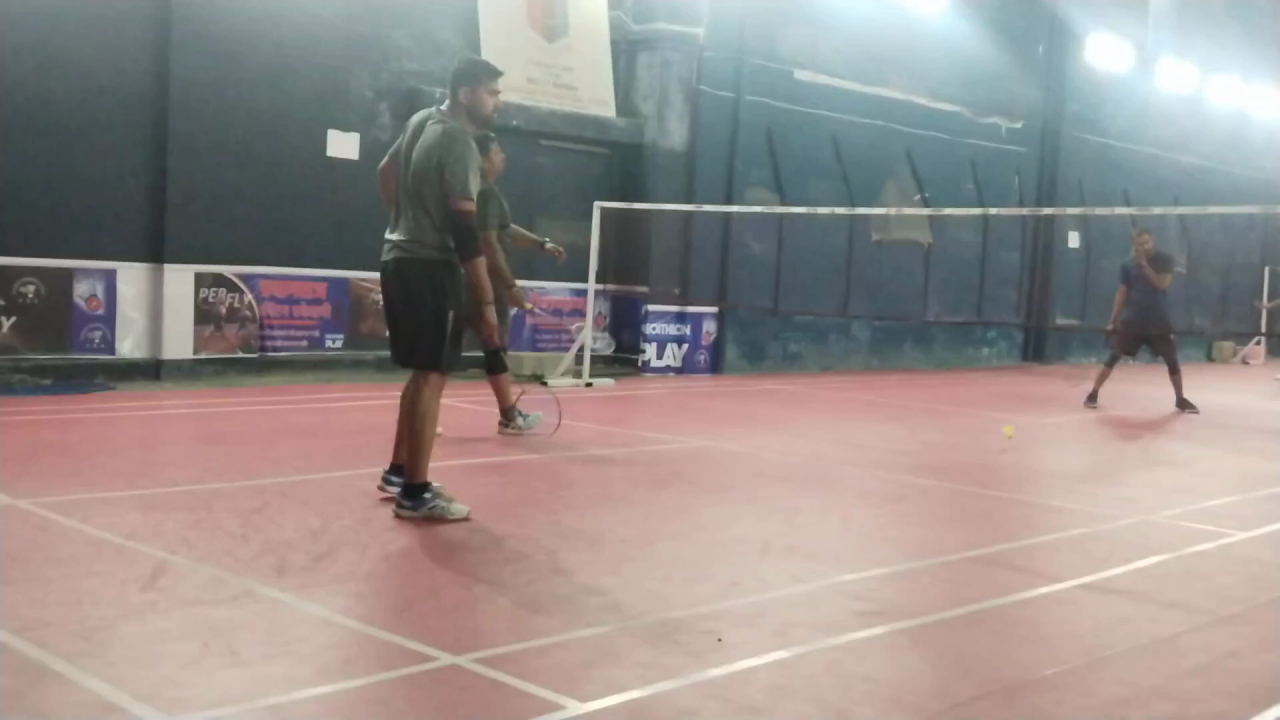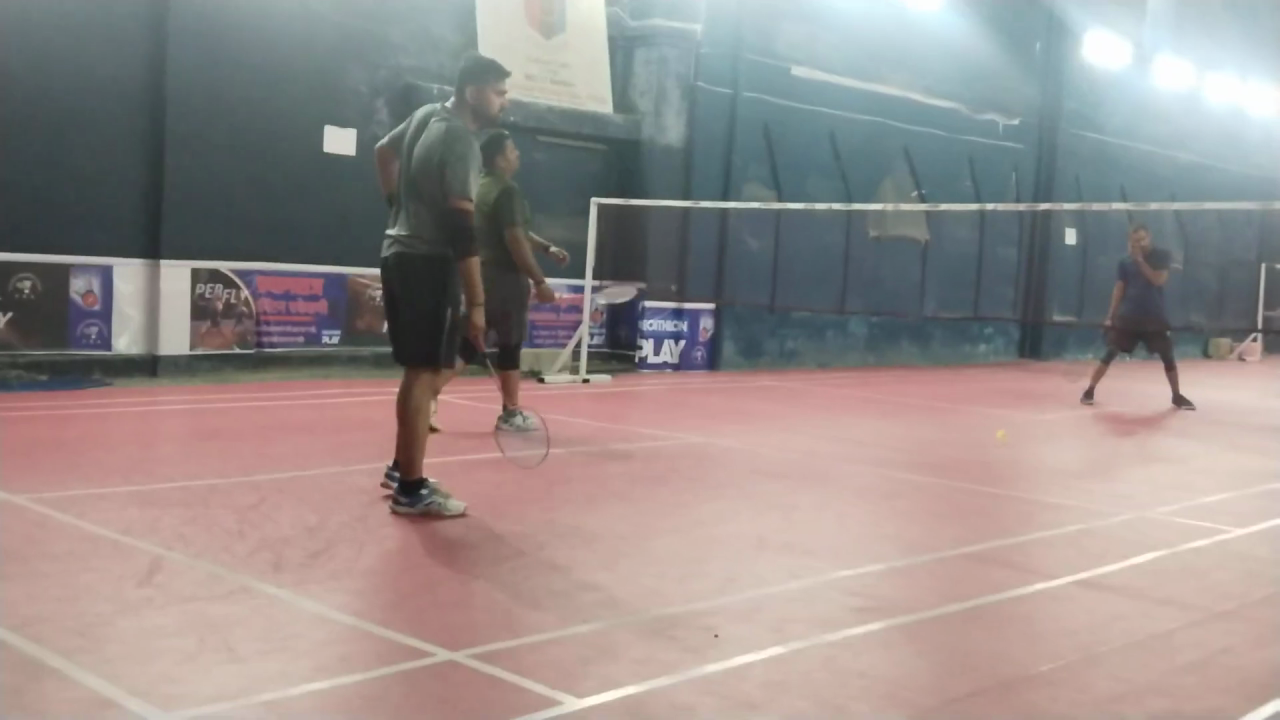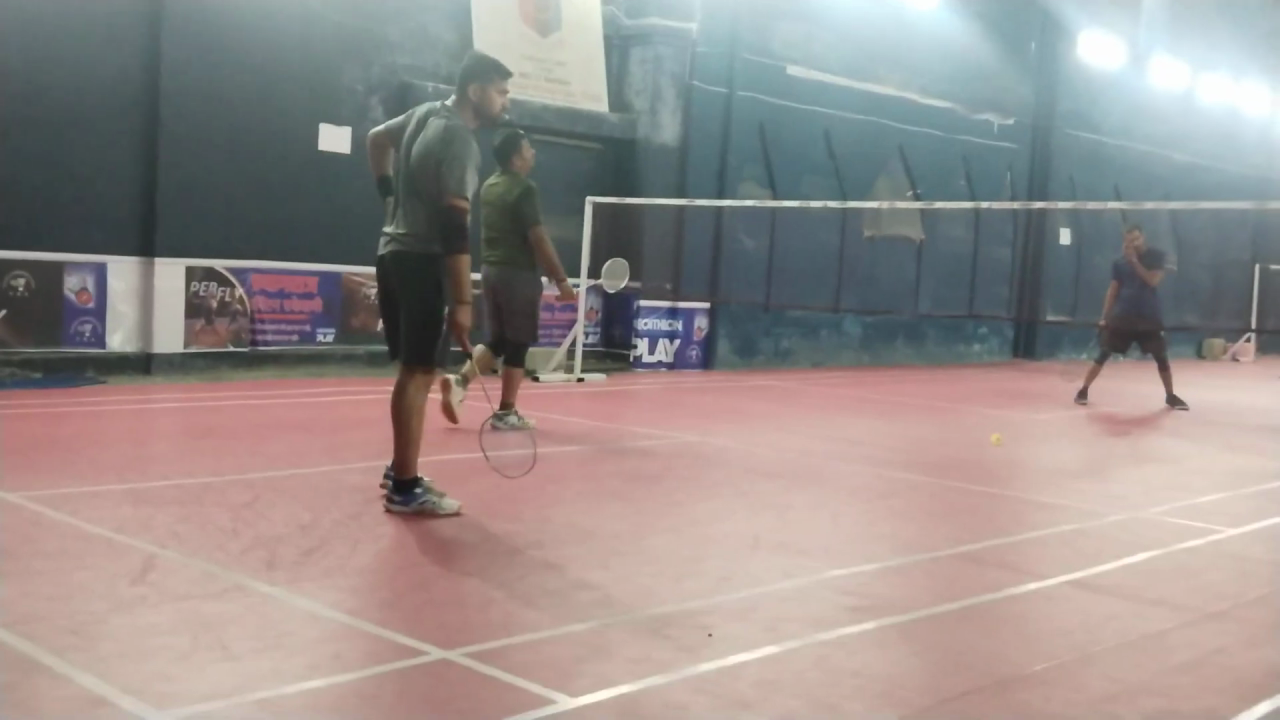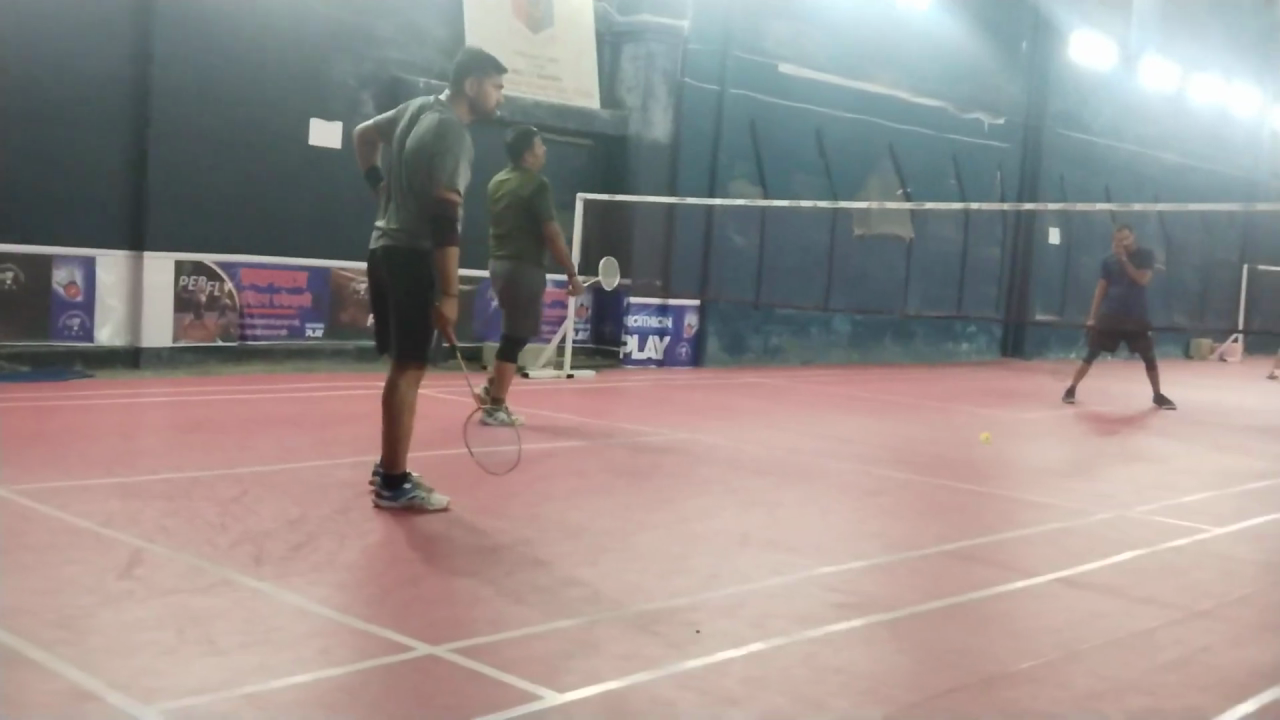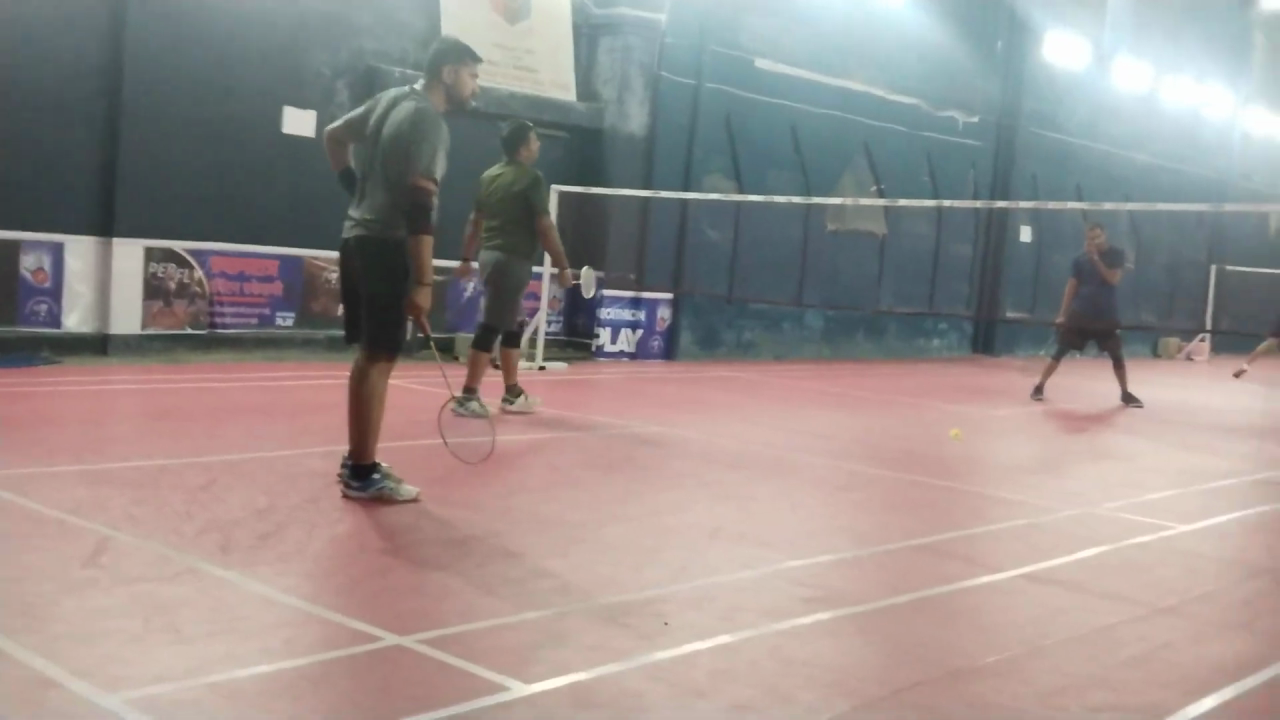
dt=0.1s
person 1, frame 1
left shoulder: (421, 121)
right shoulder: (459, 145)
left elbow: (385, 171)
right elbow: (465, 230)
right wrist: (486, 302)
left hip: (398, 261)
right hip: (429, 268)
left knee: (424, 373)
right knee: (431, 376)
left ankle: (398, 471)
right ankle: (414, 494)
person 1, frame 2
left shoulder: (424, 117)
right shoulder: (461, 143)
left elbow: (384, 154)
right elbow: (461, 230)
right wrist: (476, 303)
left hip: (398, 256)
right hip: (429, 265)
left knee: (421, 370)
right knee: (426, 373)
left ankle: (402, 468)
right ankle: (411, 490)
person 1, frame 3
left shoulder: (424, 113)
right shoulder: (459, 142)
left elbow: (376, 138)
right elbow: (454, 227)
left wrist: (389, 190)
right wrist: (463, 302)
left hip: (394, 254)
right hip: (423, 262)
left knee: (412, 369)
right knee: (419, 374)
left ankle: (399, 471)
right ankle: (405, 489)
person 1, frame 4
left shoulder: (417, 108)
right shoulder: (453, 135)
left elbow: (364, 133)
right elbow: (444, 220)
left wrist: (376, 182)
right wrist: (449, 294)
left hip: (386, 250)
right hip: (413, 258)
left knee: (403, 365)
right knee: (409, 369)
left ankle: (388, 467)
right ankle: (394, 484)
person 1, frame 5
left shoulder: (389, 100)
right shoulder: (430, 124)
left elbow: (333, 135)
right elbow: (418, 208)
left wrist: (353, 184)
right wrist: (423, 282)
left hip: (358, 239)
right hip: (387, 248)
left knee: (368, 356)
right knee: (379, 360)
left ankle: (356, 459)
right ankle: (363, 474)
person 2, frame 1
left shoulder: (480, 191)
right shoulder: (484, 193)
left elbow: (506, 229)
right elbow: (489, 243)
left wrist: (543, 244)
right wrist: (510, 285)
right hip: (485, 282)
right knee: (492, 349)
right ankle: (510, 416)
person 2, frame 2
left shoulder: (483, 188)
right shoulder: (507, 189)
right elbow: (516, 241)
left wrist: (547, 248)
right wrist: (540, 282)
left hip: (482, 275)
right hip: (502, 277)
left knee: (472, 343)
right knee: (510, 346)
right ankle: (510, 414)
person 2, frame 3
left shoulder: (490, 187)
right shoulder: (525, 189)
right elbow: (539, 239)
right wrist: (561, 280)
left hip: (491, 271)
right hip: (517, 275)
left knee: (499, 340)
right knee: (518, 344)
left ankle: (459, 381)
right ankle: (506, 413)
person 2, frame 4
left shoulder: (496, 183)
right shoulder: (537, 184)
right elbow: (551, 234)
right wrist: (571, 274)
left hip: (499, 265)
right hip: (523, 269)
left knee: (513, 335)
right knee: (516, 338)
left ankle: (491, 392)
right ankle: (494, 408)
person 2, frame 5
left shoulder: (489, 176)
right shoulder: (531, 178)
left elbow: (476, 223)
right elbow: (545, 228)
left wrist: (467, 258)
right wrist: (563, 267)
left hip: (489, 257)
right hip: (512, 262)
left knee: (511, 327)
right knee: (492, 328)
left ankle: (513, 394)
right ankle: (468, 397)
person 3, frame 1
left shoulder: (1165, 260)
right shoulder: (1129, 265)
left elbow: (1162, 284)
right elbow: (1122, 293)
left wrist: (1143, 264)
right wrist: (1112, 321)
left hip: (1158, 321)
right hip: (1131, 320)
left knee: (1172, 360)
right knee: (1114, 356)
left ankle: (1180, 399)
right ankle: (1093, 394)
person 3, frame 2
left shoulder: (1162, 256)
right shoulder: (1126, 261)
left elbow: (1158, 280)
right elbow: (1119, 289)
left wrist: (1140, 260)
right wrist: (1110, 317)
left hip: (1154, 317)
right hip: (1127, 316)
left knee: (1168, 356)
right knee: (1110, 353)
left ankle: (1176, 396)
right ankle: (1090, 391)
person 3, frame 3
left shoulder: (1156, 256)
right shoulder: (1120, 262)
left elbow: (1153, 280)
right elbow: (1113, 289)
left wrist: (1134, 260)
right wrist: (1104, 317)
left hip: (1148, 318)
right hip: (1121, 317)
left knee: (1161, 357)
right knee: (1104, 353)
left ankle: (1170, 396)
right ankle: (1083, 391)
person 3, frame 4
left shoulder: (1146, 255)
right shoulder: (1109, 260)
left elbow: (1142, 280)
right elbow: (1101, 288)
left wrist: (1124, 259)
right wrist: (1092, 316)
left hip: (1136, 317)
right hip: (1110, 316)
left knee: (1149, 356)
right knee: (1092, 352)
left ankle: (1158, 395)
right ankle: (1071, 389)
person 3, frame 5
left shoulder: (1117, 254)
right shoulder: (1080, 259)
left elbow: (1113, 279)
right elbow: (1072, 286)
left wrist: (1095, 258)
right wrist: (1062, 314)
left hip: (1106, 316)
right hip: (1080, 314)
left knee: (1116, 355)
right knee: (1061, 350)
left ankle: (1125, 393)
right ankle: (1040, 386)
